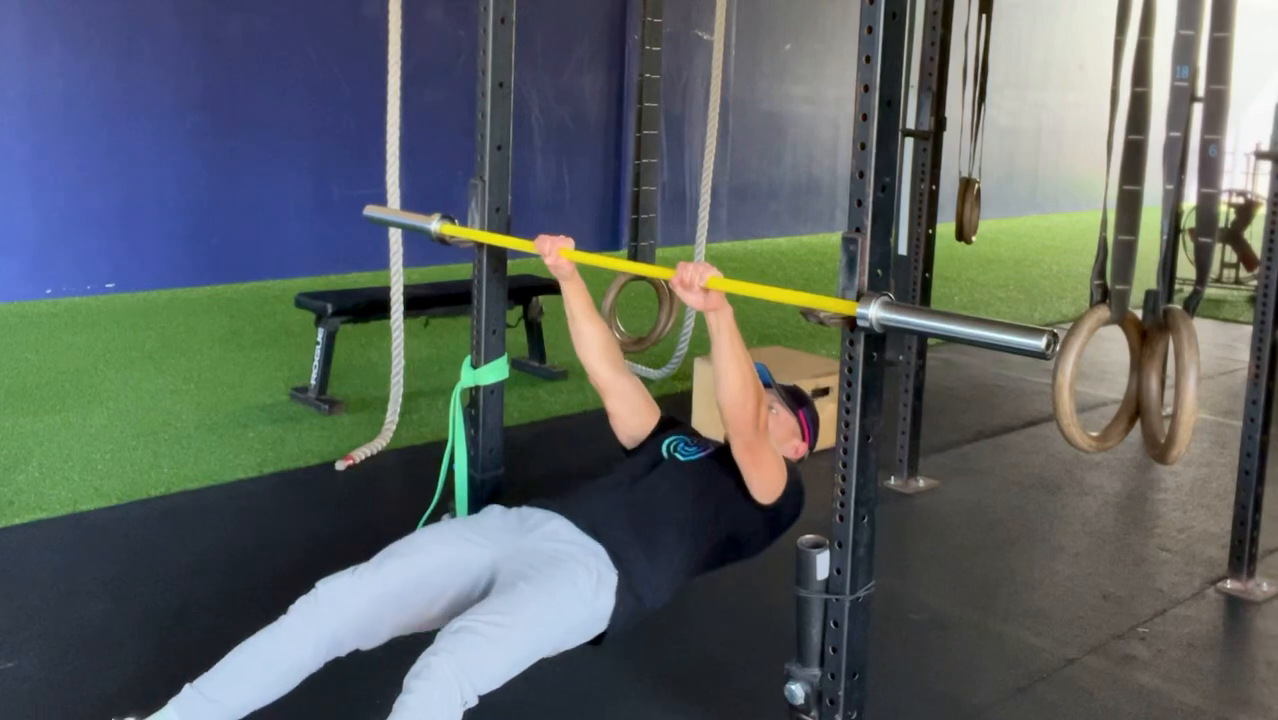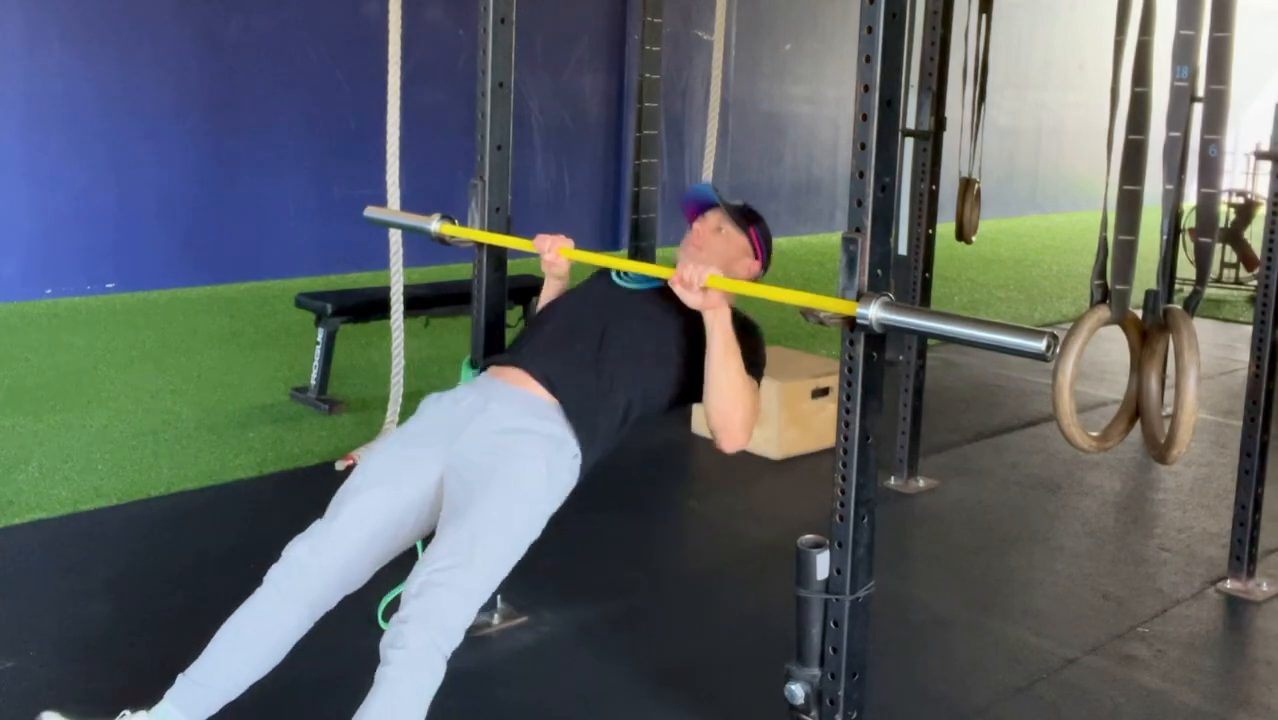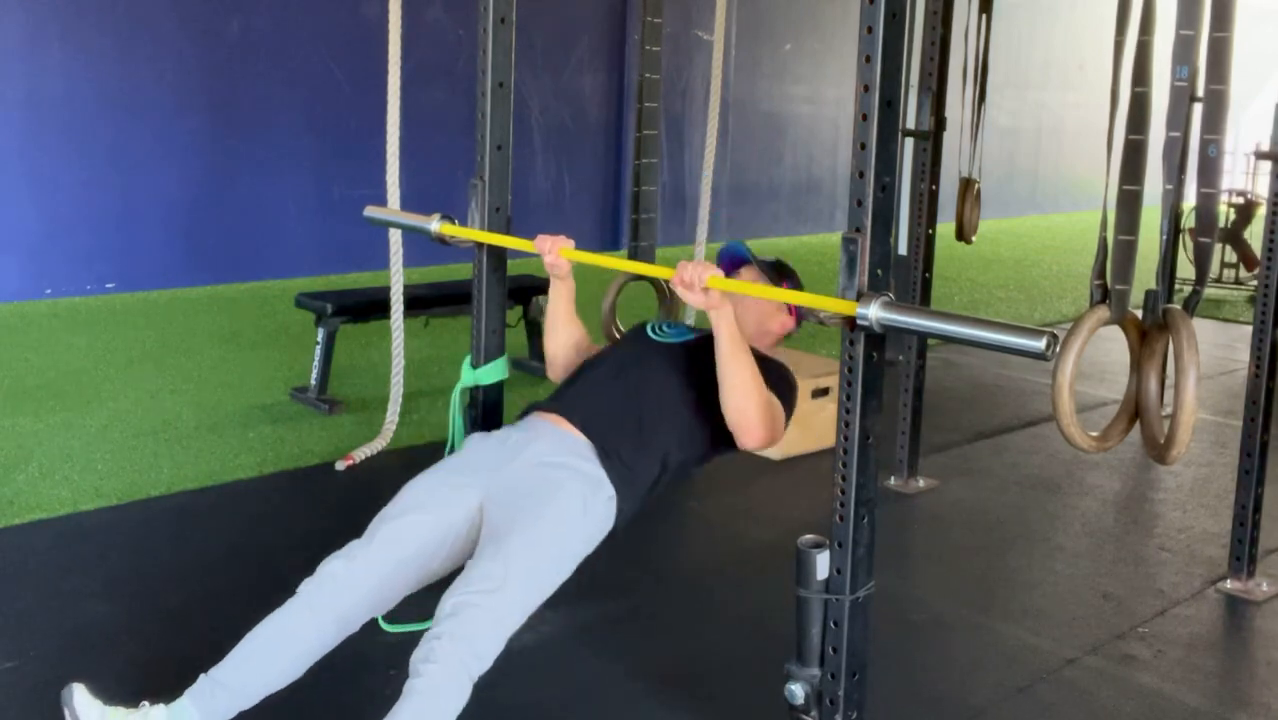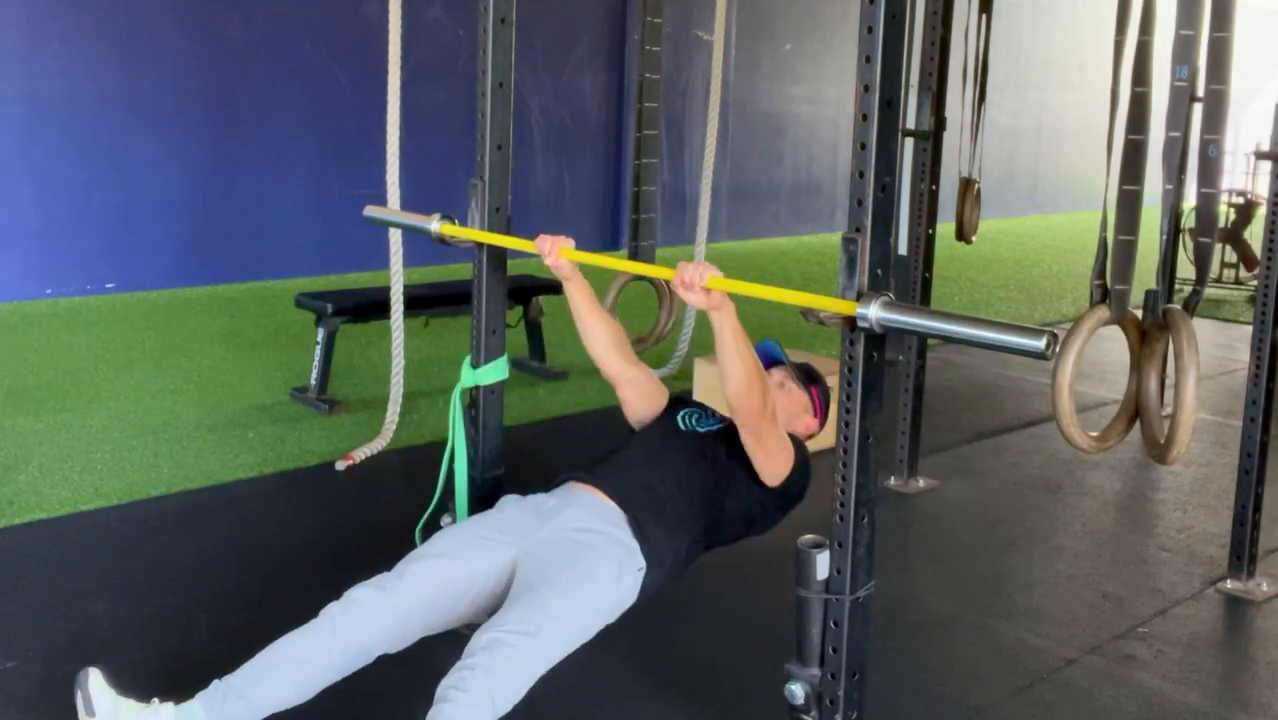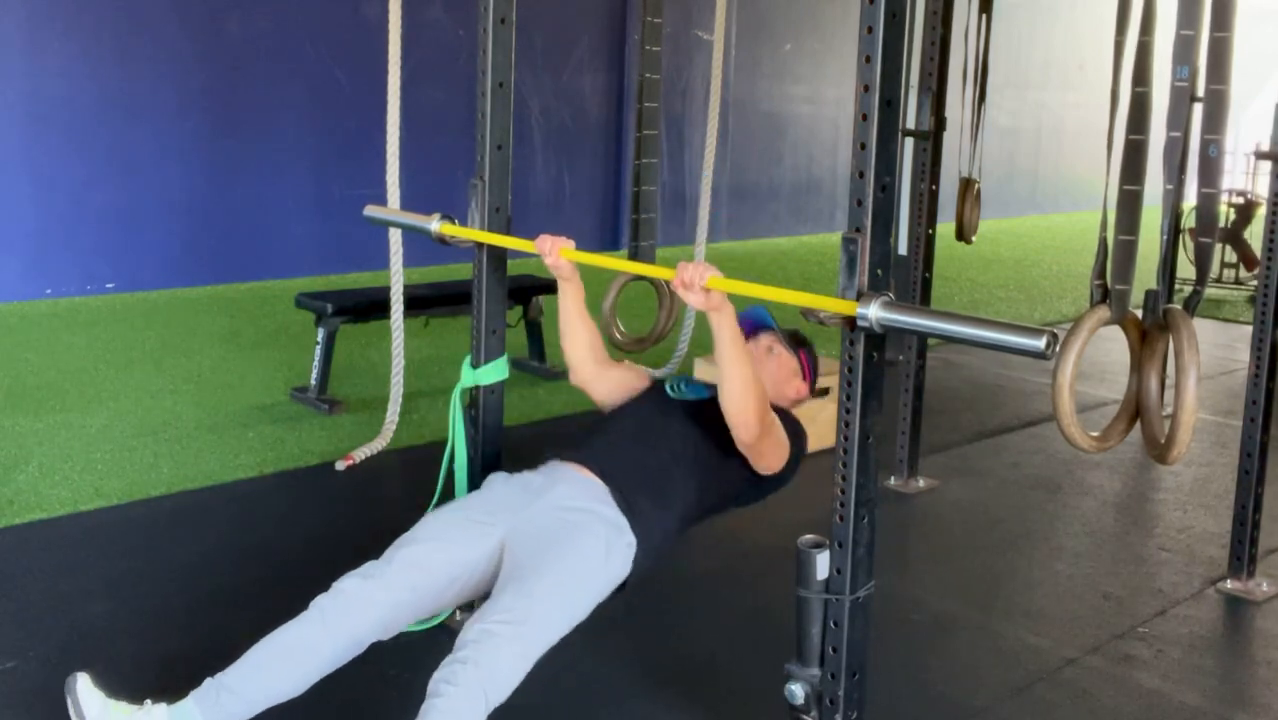
dt=0.5s
person 1, frame 1
left shoulder: (769, 493)
right shoulder: (675, 443)
left elbow: (743, 422)
right elbow: (608, 371)
left wrist: (718, 311)
right wrist: (569, 277)
left hip: (592, 569)
right hip: (518, 525)
right knee: (338, 603)
person 1, frame 2
left shoulder: (727, 329)
right shoulder: (626, 277)
left elbow: (731, 432)
left wrist: (715, 308)
right wrist: (556, 278)
left hip: (536, 443)
right hip: (460, 408)
left knee: (427, 617)
right knee: (313, 564)
person 1, frame 3
left shoulder: (766, 373)
right shoulder: (666, 334)
left elbow: (752, 431)
right elbow: (564, 370)
left wrist: (721, 311)
right wrist: (562, 280)
left hip: (577, 480)
right hip: (501, 449)
left knee: (459, 637)
right knee: (347, 581)
person 1, frame 4
left shoulder: (777, 471)
right shoulder: (686, 420)
left elbow: (752, 410)
right elbow: (617, 360)
left wrist: (720, 309)
right wrist: (568, 272)
left hip: (606, 549)
right hip: (534, 513)
right knee: (373, 609)
person 1, frame 5
left shoulder: (777, 443)
right shoulder: (681, 394)
left elbow: (749, 427)
right elbow: (589, 370)
left wrist: (720, 312)
right wrist: (566, 275)
left hip: (598, 528)
right hip: (523, 490)
right knee: (365, 596)
